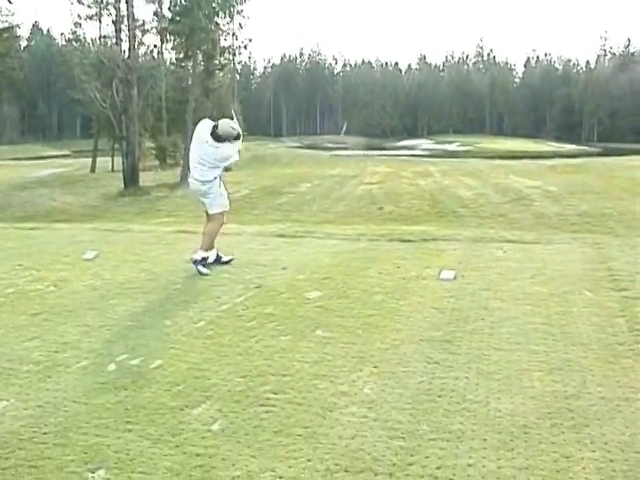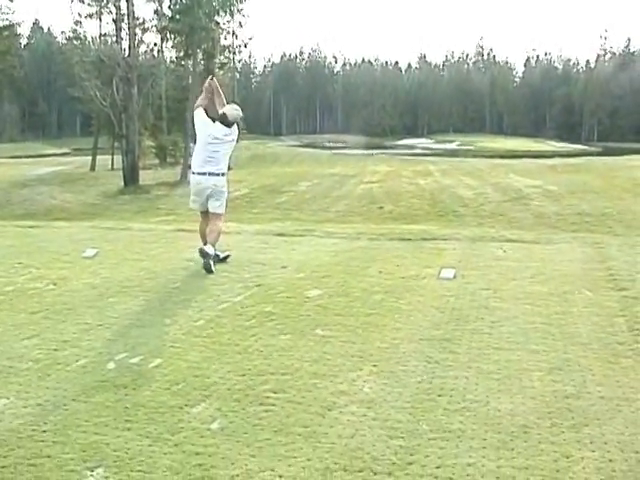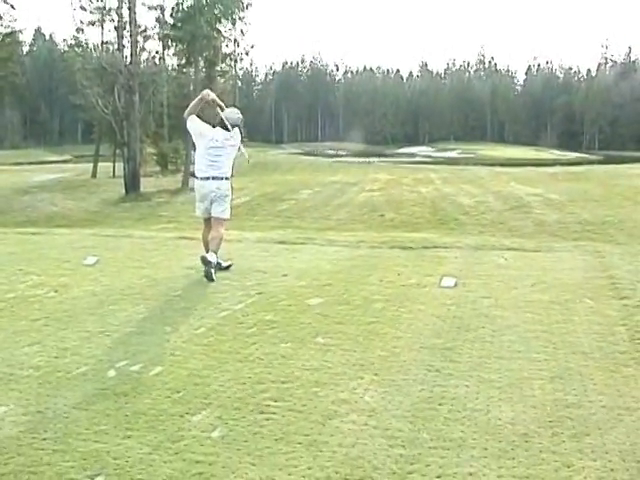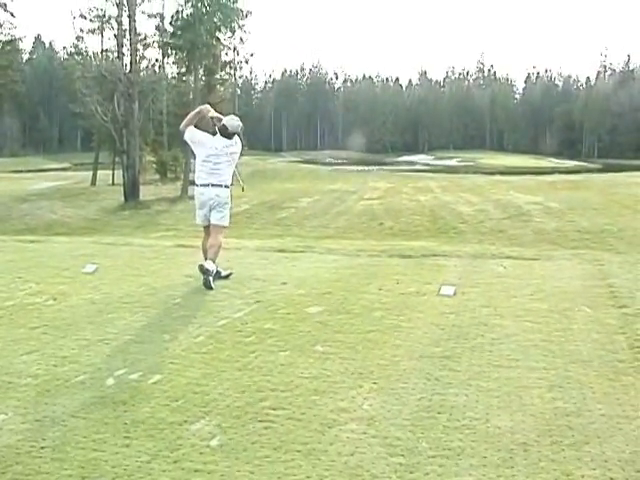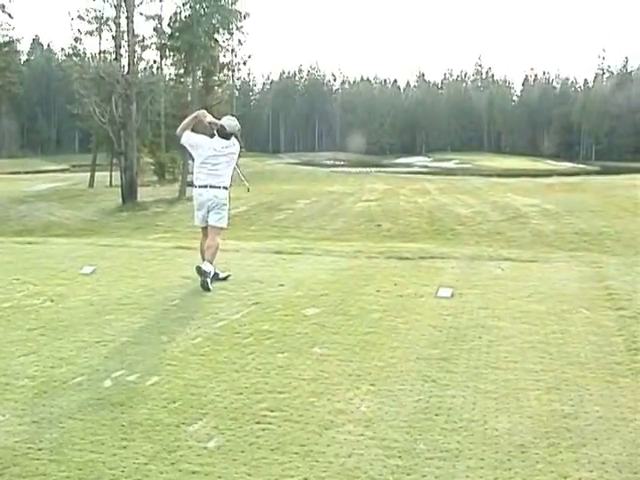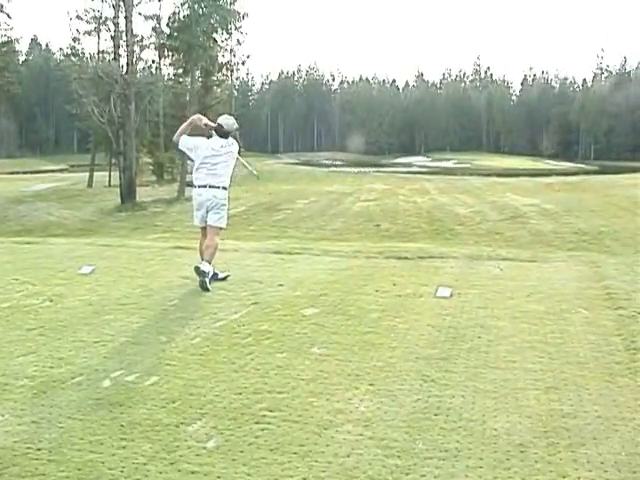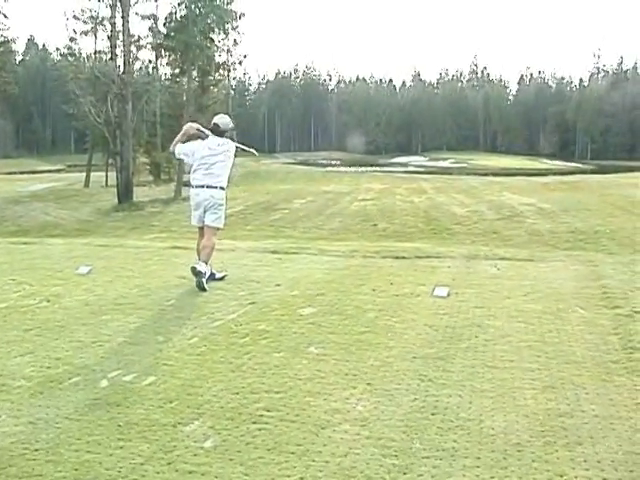
dt=0.2s
person 1, frame 1
left shoulder: (203, 127)
right shoulder: (227, 149)
right elbow: (234, 156)
right wrist: (237, 145)
left hip: (196, 181)
right hip: (210, 184)
left knee: (212, 220)
right knee: (218, 220)
left ankle: (212, 254)
right ankle: (200, 256)
person 1, frame 2
left shoulder: (206, 127)
right shoulder: (233, 132)
left elbow: (199, 106)
right elbow: (222, 106)
left wrist: (207, 88)
right wrist: (216, 87)
left hip: (197, 177)
right hip: (217, 180)
left knee: (205, 217)
right knee: (216, 220)
left ankle: (211, 252)
right ankle: (209, 250)
person 1, frame 3
left shoulder: (206, 133)
right shoulder: (235, 136)
left elbow: (187, 115)
right elbow: (231, 120)
left wrist: (202, 98)
right wrist: (217, 100)
left hip: (202, 183)
right hip: (221, 184)
left knee: (207, 224)
right knee: (218, 226)
left ankle: (213, 260)
right ankle: (211, 258)
person 1, frame 4
left shoulder: (205, 141)
right shoulder: (236, 144)
left elbow: (184, 127)
right elbow: (230, 130)
left wrist: (200, 111)
right wrist: (216, 116)
left hip: (201, 191)
right hip: (221, 192)
left knee: (207, 232)
right knee: (217, 233)
left ankle: (212, 269)
right ankle: (209, 266)
person 1, frame 5
left shoulder: (203, 143)
right shoulder: (234, 146)
left elbow: (180, 132)
right elbow: (227, 133)
left wrist: (197, 115)
right wrist: (213, 121)
left hip: (200, 192)
right hip: (219, 193)
left knee: (205, 233)
right knee: (214, 234)
left ankle: (209, 270)
right ankle: (206, 267)
person 1, frame 6
left shoulder: (201, 143)
right shoulder: (233, 146)
left elbow: (177, 139)
right elbow: (223, 137)
left wrist: (191, 121)
right wrist: (208, 123)
left hip: (199, 192)
right hip: (219, 194)
left knee: (204, 233)
right knee: (213, 234)
left ankle: (208, 271)
right ankle: (205, 268)
person 1, frame 7
left shoulder: (196, 145)
right shoulder: (230, 147)
left elbow: (173, 150)
left wrist: (184, 132)
right wrist: (203, 131)
left hip: (197, 192)
right hip: (216, 194)
left knee: (202, 233)
right knee: (211, 234)
left ankle: (206, 270)
right ankle: (201, 267)
